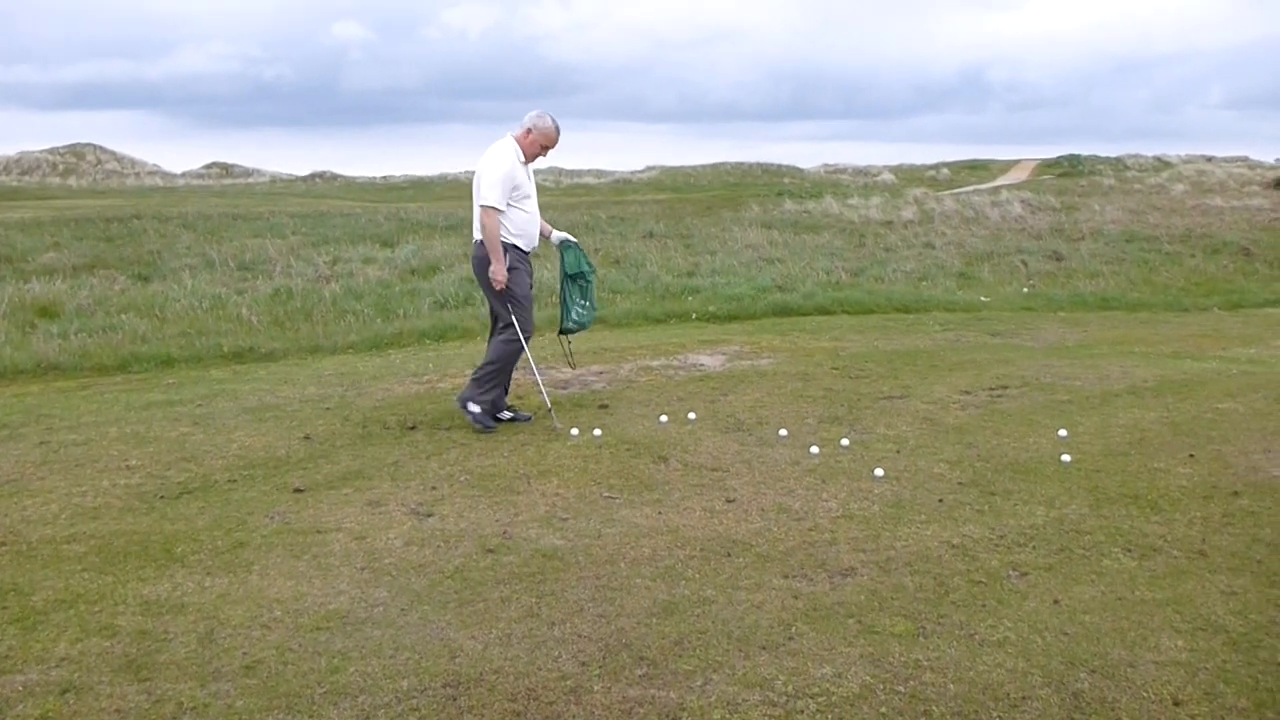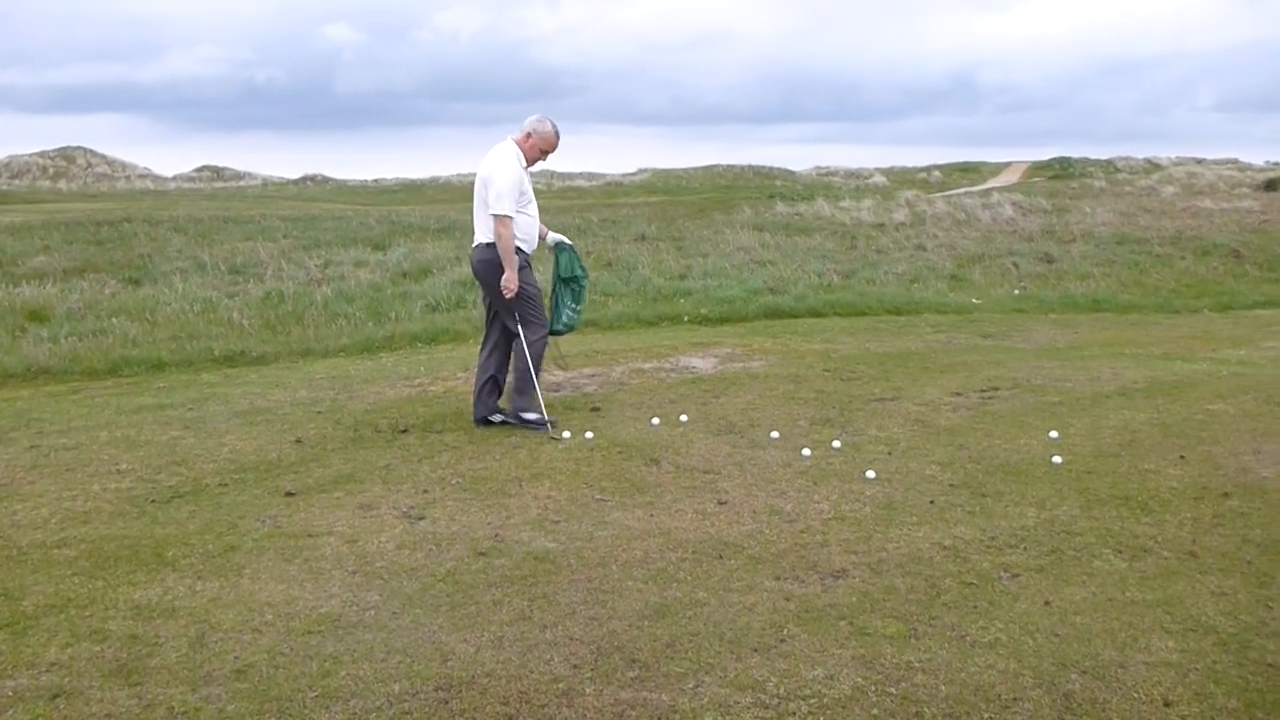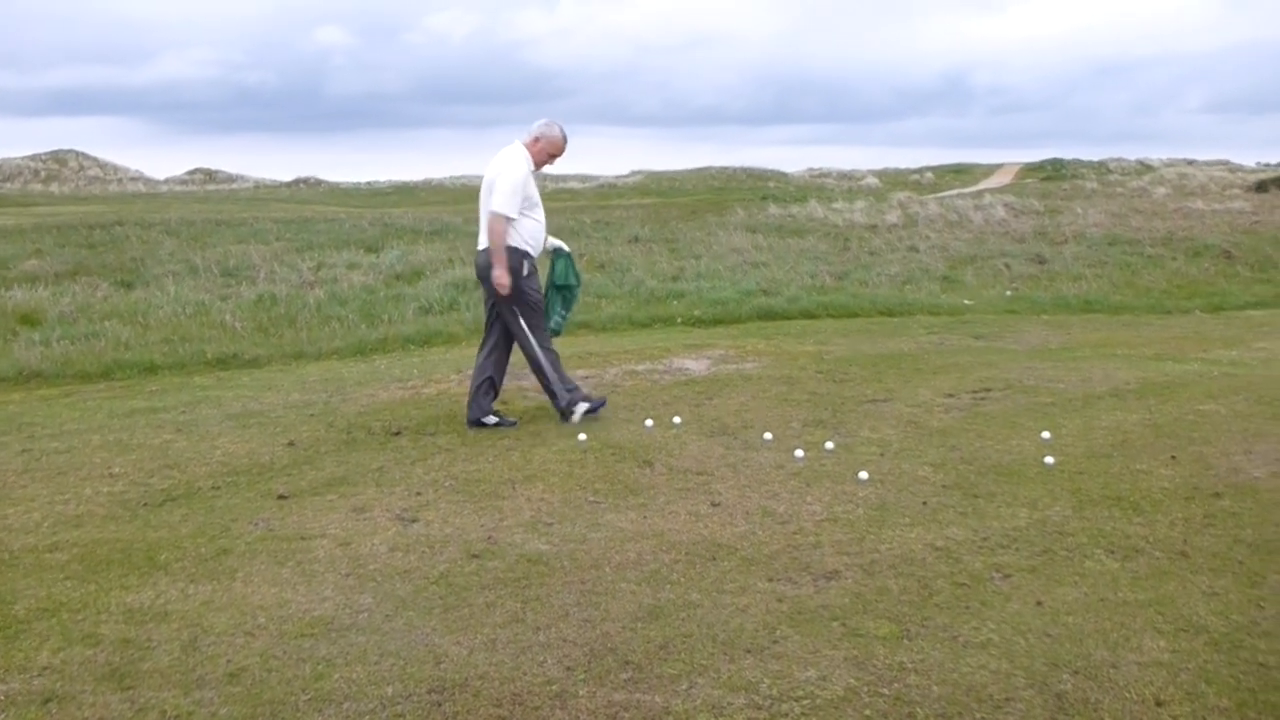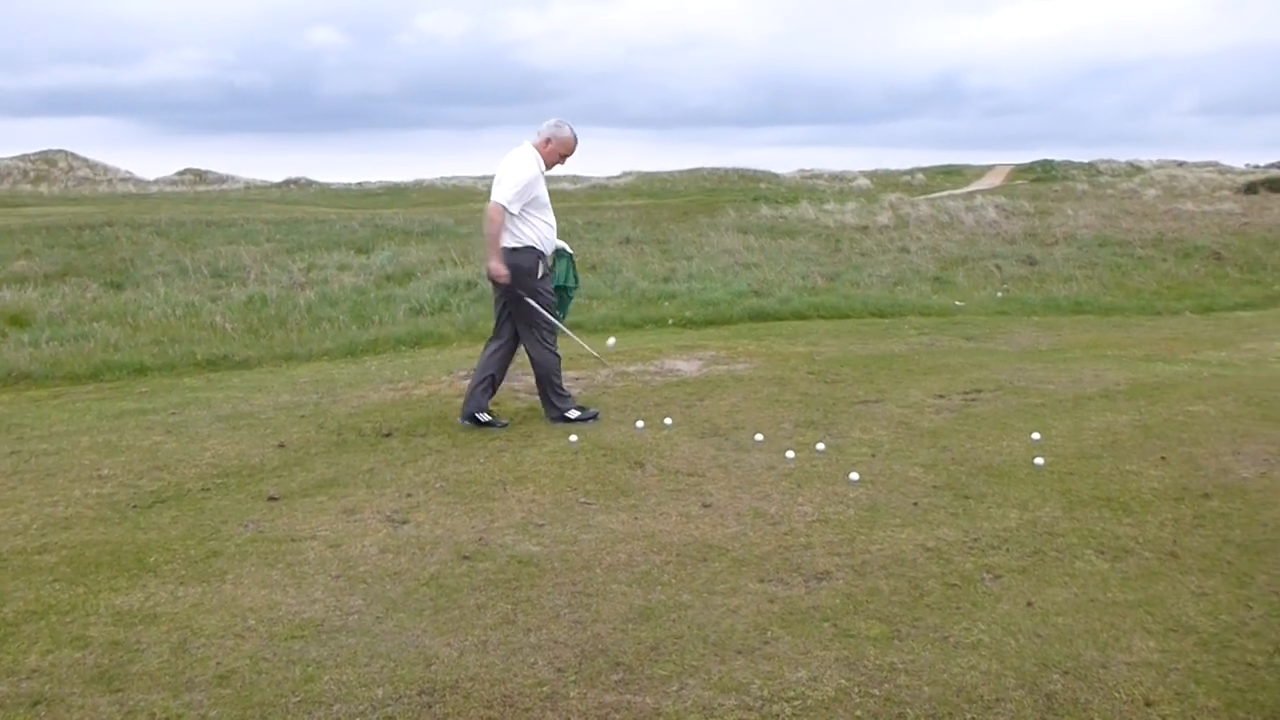
dt=0.2s
person 1, frame 1
left shoulder: (518, 161)
right shoulder: (501, 160)
right elbow: (489, 215)
left wrist: (551, 233)
right wrist: (497, 263)
left hip: (513, 256)
right hip: (501, 257)
left knee: (507, 330)
right knee: (516, 328)
left ankle: (495, 403)
right ankle: (474, 396)
person 1, frame 2
left shoulder: (511, 161)
right shoulder: (507, 166)
right elbow: (502, 224)
left wrist: (546, 234)
right wrist: (510, 272)
left hip: (495, 260)
right hip: (502, 260)
left knee: (501, 335)
right knee: (533, 328)
left ankle: (486, 408)
right ankle: (524, 406)
person 1, frame 3
left shoulder: (515, 162)
right shoulder: (515, 167)
right elbow: (497, 219)
left wrist: (545, 240)
right wrist: (500, 269)
left hip: (502, 264)
right hip: (510, 262)
left knee: (498, 338)
right knee: (535, 336)
left ankle: (480, 410)
right ankle: (569, 402)
person 1, frame 4
left shoulder: (524, 162)
right shoulder: (526, 168)
right elbow: (495, 210)
left wrist: (552, 240)
right wrist: (494, 258)
left hip: (512, 260)
right hip: (524, 261)
left knee: (505, 337)
right knee: (542, 337)
left ankle: (477, 406)
right ankle: (559, 407)
